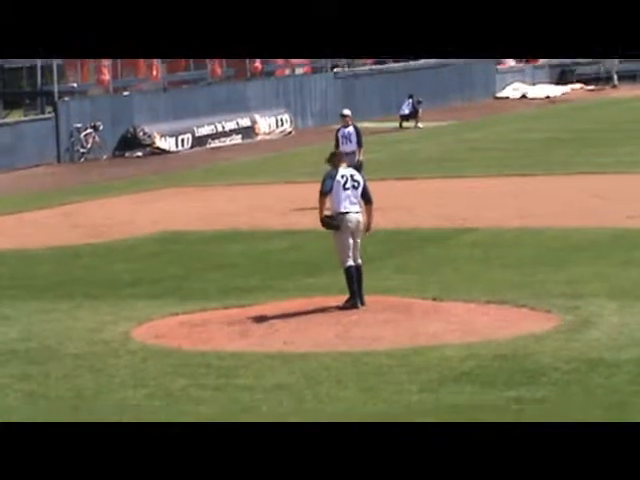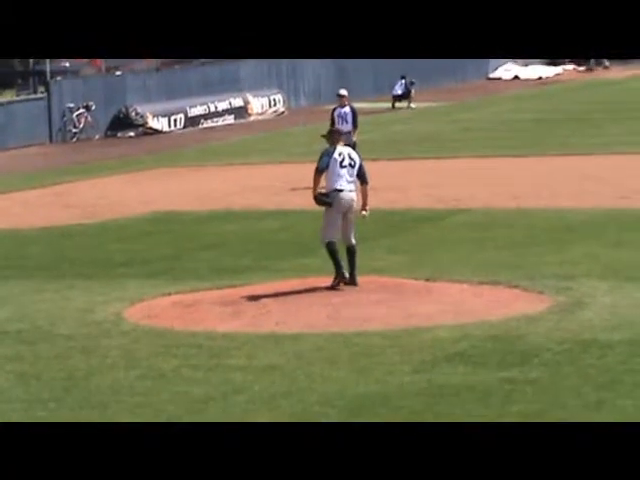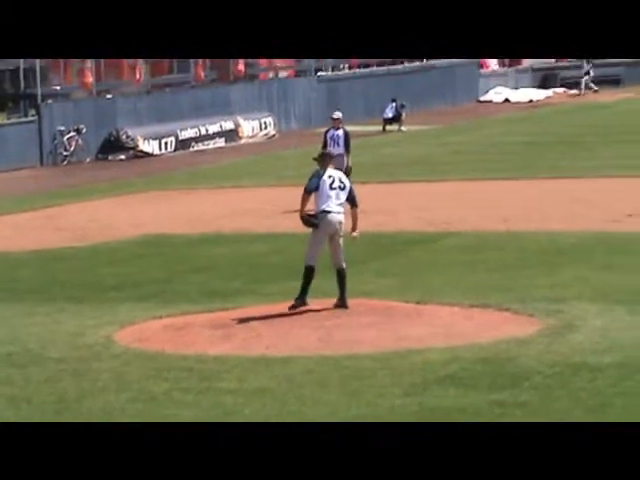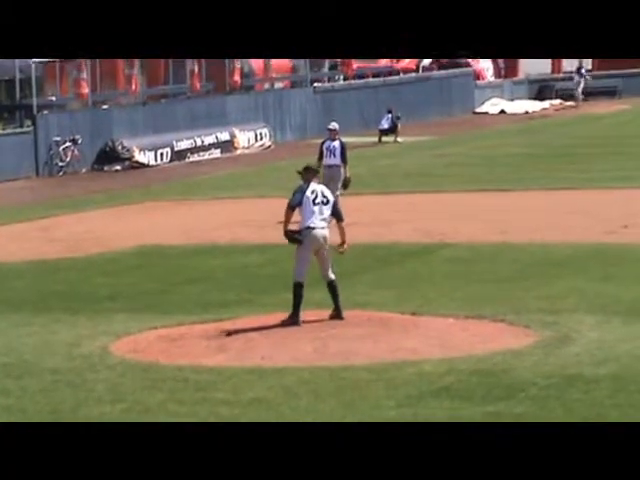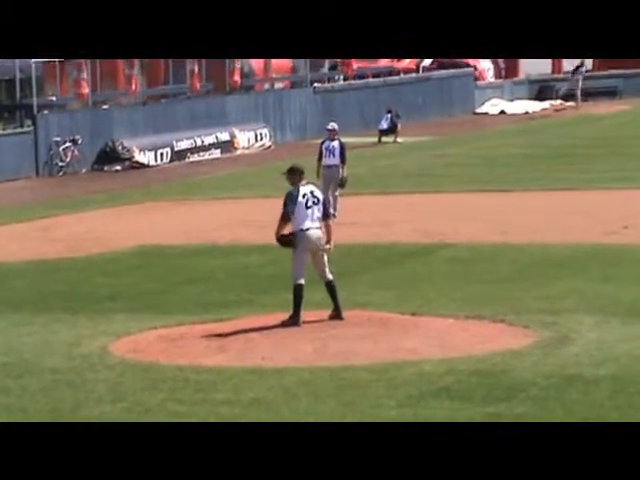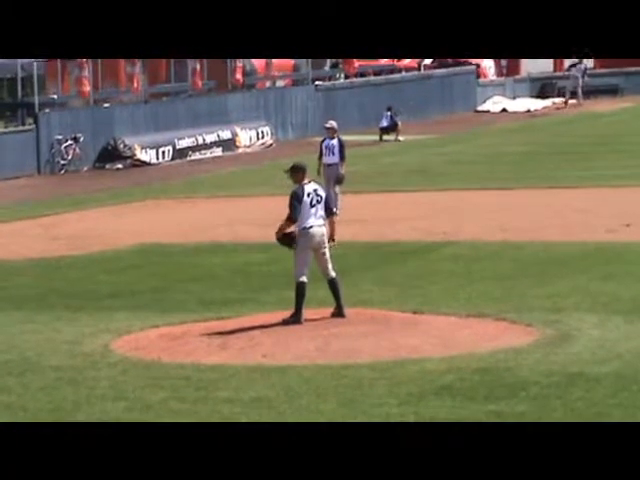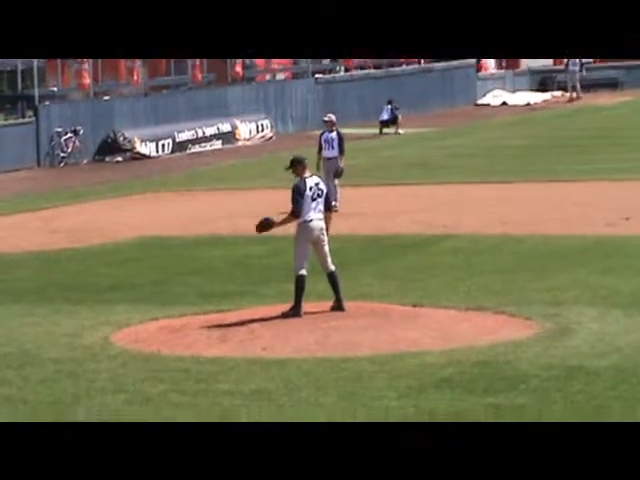
dt=0.3s
person 1, frame 1
left shoulder: (332, 174)
right shoulder: (357, 175)
left elbow: (323, 194)
right elbow: (368, 201)
left wrist: (321, 215)
right wrist: (369, 222)
left hip: (343, 218)
right hip: (358, 217)
left knee: (346, 260)
right knee: (356, 258)
left ankle: (354, 299)
right ankle: (359, 296)
person 1, frame 2
left shoulder: (330, 151)
right shoulder: (354, 154)
left elbow: (319, 171)
right elbow: (364, 181)
left wrist: (314, 191)
right wrist: (365, 203)
left hip: (337, 196)
right hip: (352, 196)
left knee: (328, 236)
right knee: (349, 238)
left ankle: (340, 272)
right ankle: (352, 276)
person 1, frame 3
left shoulder: (321, 173)
right shoulder: (344, 178)
left elbow: (308, 191)
right elbow: (354, 204)
left wrist: (302, 211)
right wrist: (355, 226)
left hip: (325, 218)
right hip: (340, 219)
left knee: (311, 258)
right knee: (339, 261)
left ankle: (303, 296)
right ankle: (342, 299)
person 1, frame 4
left shoulder: (304, 188)
right shoulder: (328, 192)
left elbow: (291, 207)
right elbow: (339, 219)
left wrist: (285, 227)
right wrist: (343, 240)
left hip: (309, 234)
right hip: (324, 233)
left knee: (299, 275)
right knee: (328, 273)
left ankle: (295, 315)
right ankle: (338, 310)
person 1, frame 5
left shoulder: (293, 193)
right shoulder: (317, 190)
left elbow: (286, 217)
right elbow: (327, 217)
left wrist: (278, 233)
right wrist: (329, 238)
left hip: (303, 236)
right hip: (318, 234)
left knee: (298, 277)
right knee: (325, 274)
left ankle: (296, 316)
right ankle: (337, 310)
person 1, frame 6
left shoulder: (297, 192)
right shoulder: (320, 188)
left elbow: (293, 218)
right elbow: (331, 214)
left wrist: (281, 230)
right wrist: (332, 234)
left hip: (306, 234)
right hip: (321, 231)
left knee: (301, 275)
right knee: (329, 271)
left ankle: (298, 314)
right ankle: (339, 307)
person 1, frame 7
left shoulder: (299, 186)
right shoulder: (320, 182)
left elbow: (296, 213)
right elbow: (329, 209)
left wrist: (279, 223)
left hip: (306, 227)
right hip: (320, 225)
left knee: (300, 268)
right knee: (328, 265)
left ankle: (297, 307)
right ankle: (339, 301)
